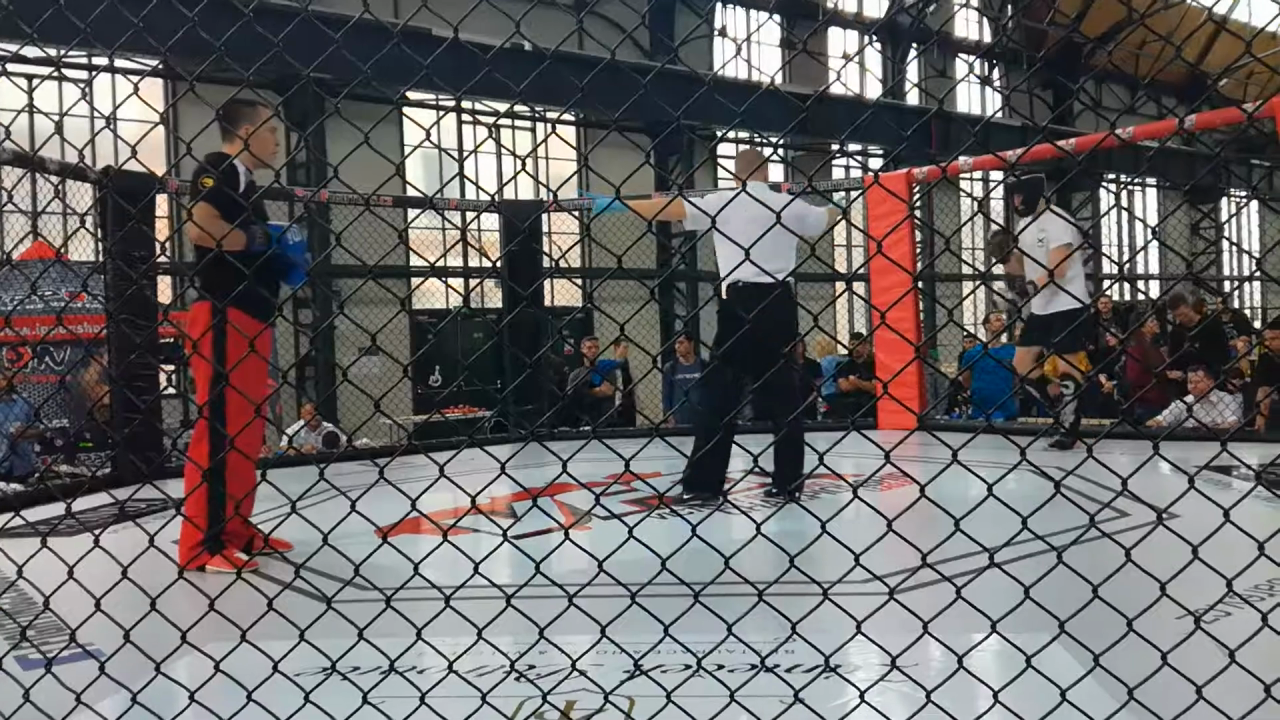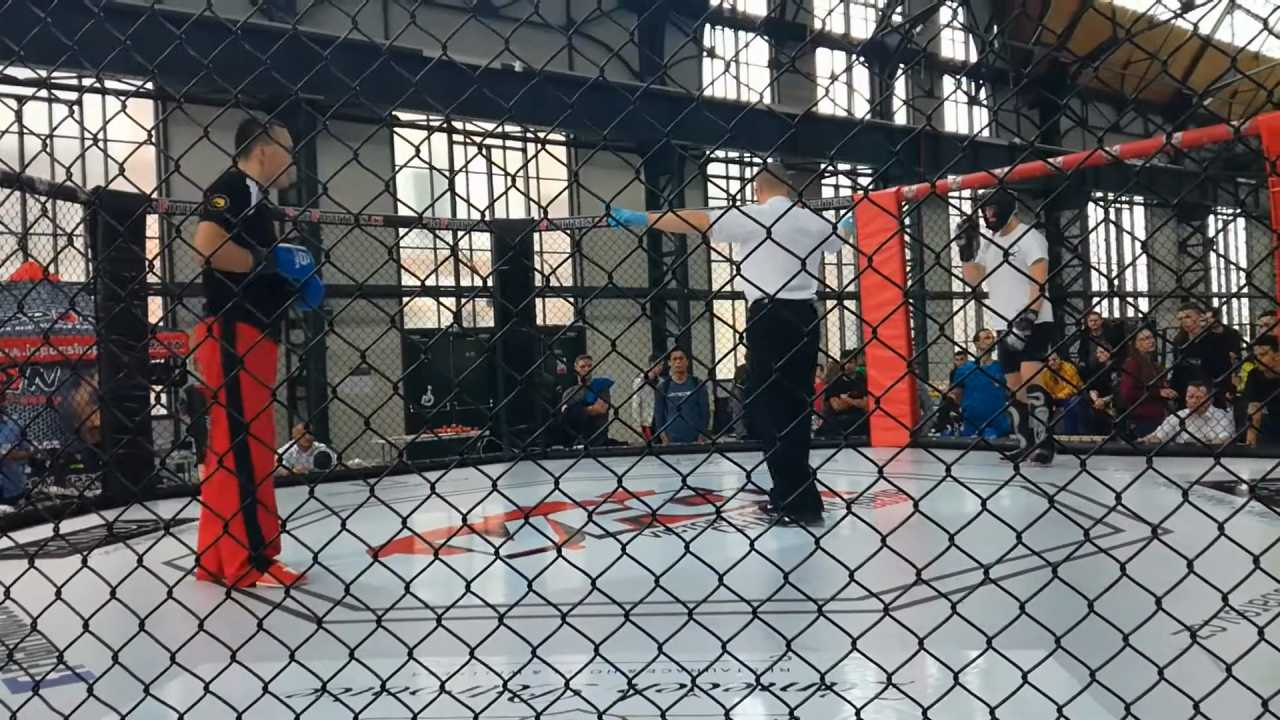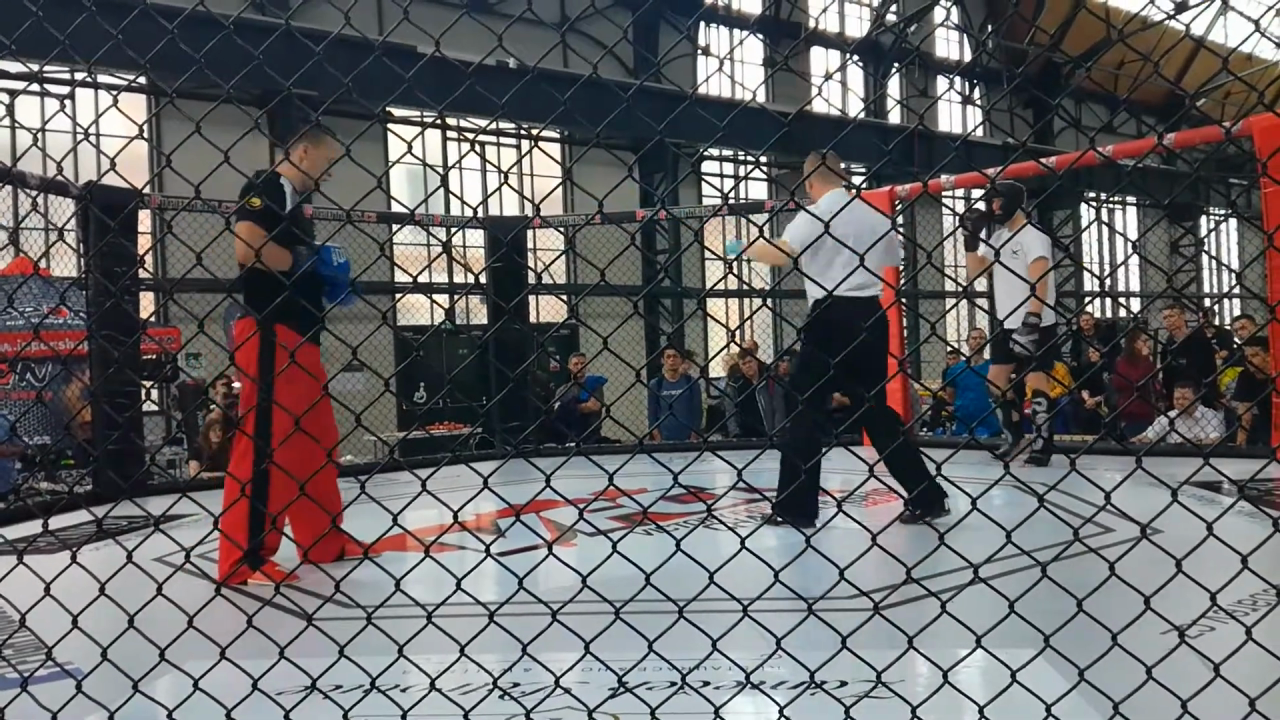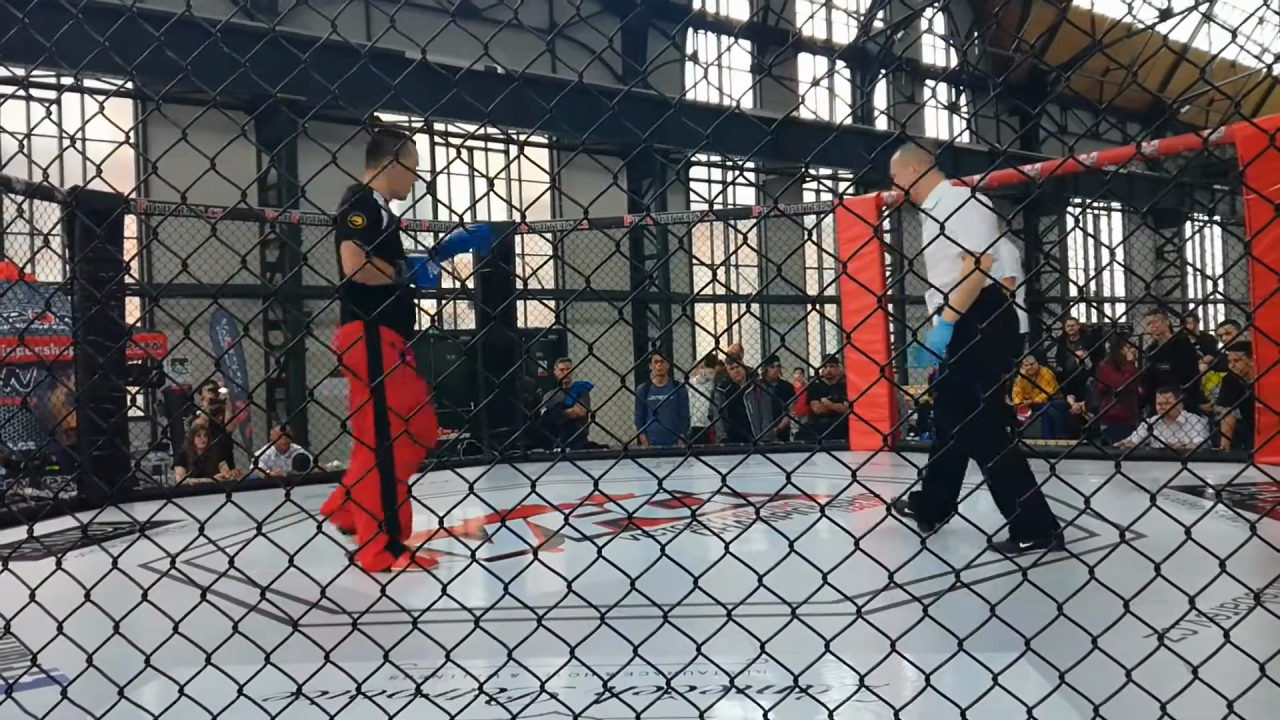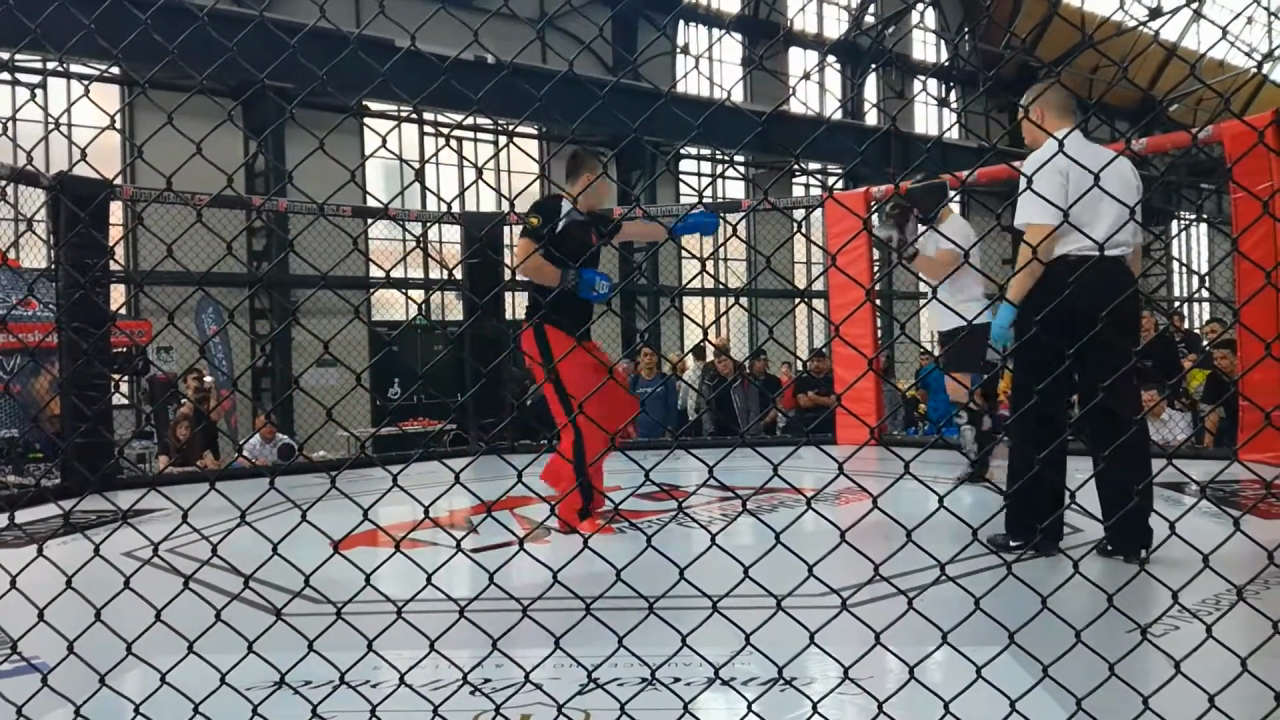
dt=1s
person 1, frame 1
left shoulder: (243, 182)
right shoulder: (219, 168)
right elbow: (199, 227)
left wrist: (281, 261)
right wrist: (263, 238)
left hip: (248, 320)
right hip: (223, 318)
left knee: (247, 428)
right knee: (221, 426)
left ankle: (236, 528)
right ankle: (202, 541)
person 1, frame 2
left shoulder: (254, 200)
right shoulder: (233, 186)
right elbow: (206, 247)
left wrist: (294, 284)
right wrist: (268, 260)
left hip: (252, 337)
right hip: (233, 335)
left knee: (231, 447)
right knee: (246, 445)
left ankle: (219, 557)
right ankle: (250, 560)
person 1, frame 3
left shoulder: (292, 201)
right shoulder: (266, 187)
right elbow: (246, 248)
left wrist: (325, 278)
right wrist: (307, 262)
left hip: (297, 336)
right hip: (269, 335)
left knee: (316, 439)
right knee: (264, 442)
left ankle: (323, 539)
right ankle: (243, 560)
person 1, frame 4
left shoulder: (377, 208)
right shoulder: (360, 203)
left elbow: (392, 266)
right elbow: (354, 265)
left wrist: (449, 247)
right wrist: (406, 271)
left hip: (385, 336)
right hip: (371, 335)
left knee: (419, 429)
right knee: (386, 437)
left ankle: (348, 509)
right ankle: (383, 546)
person 1, frame 5
left shoulder: (590, 221)
right shoulder: (548, 209)
left elbow: (637, 230)
right elbow: (524, 261)
left wrist: (681, 227)
right wrist: (576, 281)
left hip: (575, 335)
right hip: (548, 332)
left knee: (620, 406)
right knee: (580, 420)
left ankle: (563, 475)
right ankle: (578, 509)
person 2, frame 1
left shoulder: (722, 204)
right shoulder: (790, 205)
left elbow: (671, 209)
right elbow: (826, 218)
left wrist: (618, 205)
right wrist: (836, 207)
left hip: (742, 302)
right hip: (780, 302)
left knee: (722, 393)
right knee: (784, 394)
left ankle: (704, 483)
right ankle: (789, 481)
person 2, frame 2
left shoulder: (750, 217)
right shoulder: (813, 221)
left elbow: (695, 222)
right elbow: (839, 238)
left wrist: (640, 218)
left hip: (769, 318)
right hip: (804, 317)
left knee: (768, 411)
right knee: (796, 408)
left ankle: (800, 502)
right ankle: (787, 497)
person 2, frame 3
left shoulder: (818, 214)
right shoulder: (873, 215)
left elbow: (779, 253)
right elbow: (889, 258)
left wrist: (741, 247)
left hip: (832, 318)
right hip: (871, 317)
left knee: (807, 413)
right knee: (876, 411)
left ankle: (795, 507)
right ankle: (926, 497)
person 2, frame 4
left shoulder: (958, 200)
right shoulder: (935, 214)
left elbow: (977, 262)
left wrist: (945, 322)
right wrist: (941, 324)
left hip: (980, 320)
right hip: (966, 326)
left knee: (983, 425)
right knee: (951, 418)
left ankle: (1036, 529)
right ankle: (931, 505)
person 2, frame 5
left shoulder: (1044, 161)
right shoulder: (1121, 164)
left elbow: (1039, 240)
right elbow: (1134, 245)
left wrist: (1008, 304)
left hip: (1057, 290)
right hip: (1114, 289)
left knee: (1036, 412)
right knee: (1116, 410)
left ankle: (1029, 529)
right ankle: (1129, 535)
person 3, frame 1
left shoulder: (1058, 221)
right shoulder: (1024, 225)
left elbow: (1056, 269)
right elbow: (1017, 267)
left wrist: (1025, 291)
right wrist: (1003, 254)
left hip: (1068, 306)
right hip: (1039, 309)
left knee: (1066, 367)
right knee: (1022, 364)
left ankle: (1069, 428)
right ankle: (1063, 411)
person 3, frame 2
left shoulder: (1029, 237)
right shoulder: (989, 242)
left elbow: (1039, 284)
right elbow: (973, 279)
left wrist: (1026, 320)
right wrist: (965, 245)
left hip: (1034, 323)
right hip: (1005, 325)
left knee: (1031, 378)
right knee: (1014, 384)
left ankle: (1044, 443)
right ankle: (1027, 444)
person 3, frame 3
left shoulder: (1032, 235)
right shoulder: (997, 236)
left elbow: (1040, 282)
right elbow: (975, 272)
left wrist: (1031, 321)
right wrist: (971, 237)
left hip: (1036, 323)
right hip: (1007, 323)
left knee: (1035, 381)
right knee: (996, 378)
left ankle: (1041, 446)
right ankle: (1015, 439)
person 3, frame 4
left shoulder: (1000, 248)
right shoulder: (977, 249)
left elbow: (1005, 295)
right elbow: (967, 289)
left wrist: (980, 325)
left hip: (1003, 330)
right hip: (983, 331)
left knee: (996, 391)
right knee: (990, 391)
person 3, frame 5
left shoulder: (958, 229)
right shoulder: (930, 231)
left elbow: (940, 270)
right elbow: (917, 264)
left wrist: (906, 249)
right wrist: (897, 232)
left hip: (970, 322)
right hip: (949, 322)
left knee: (957, 390)
right knee: (965, 390)
left ankle: (978, 459)
right ankle: (986, 435)
